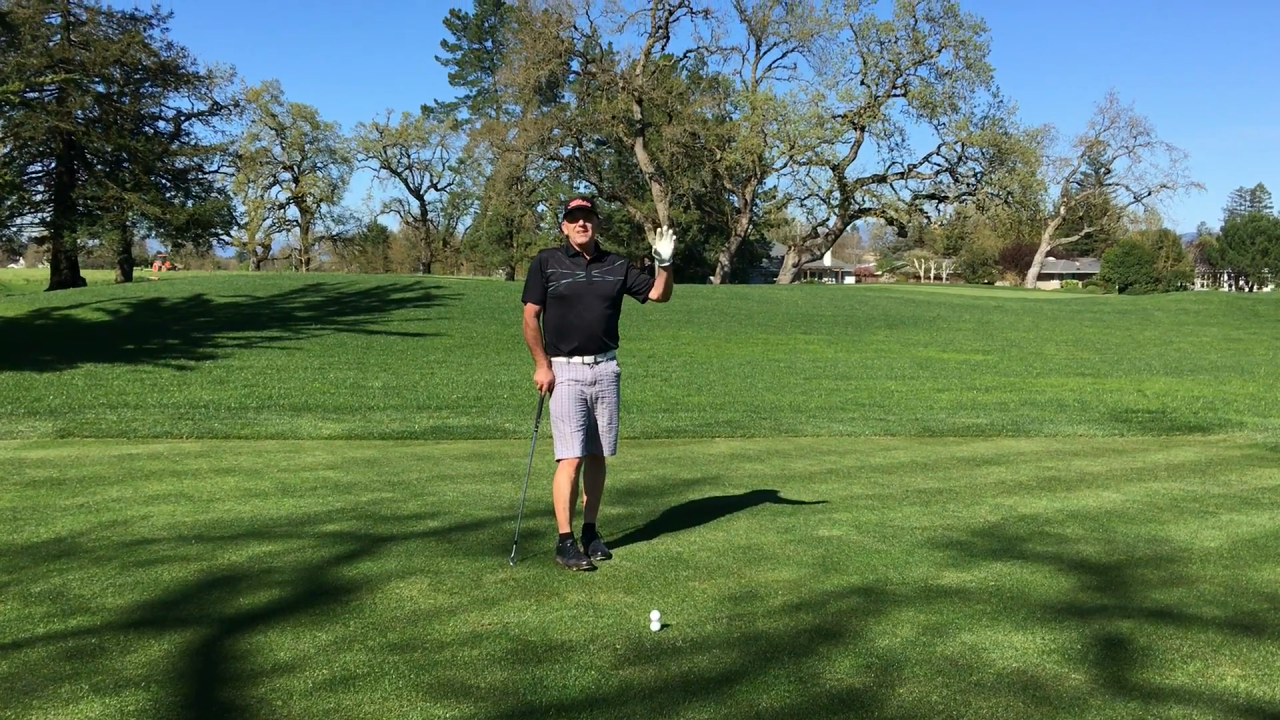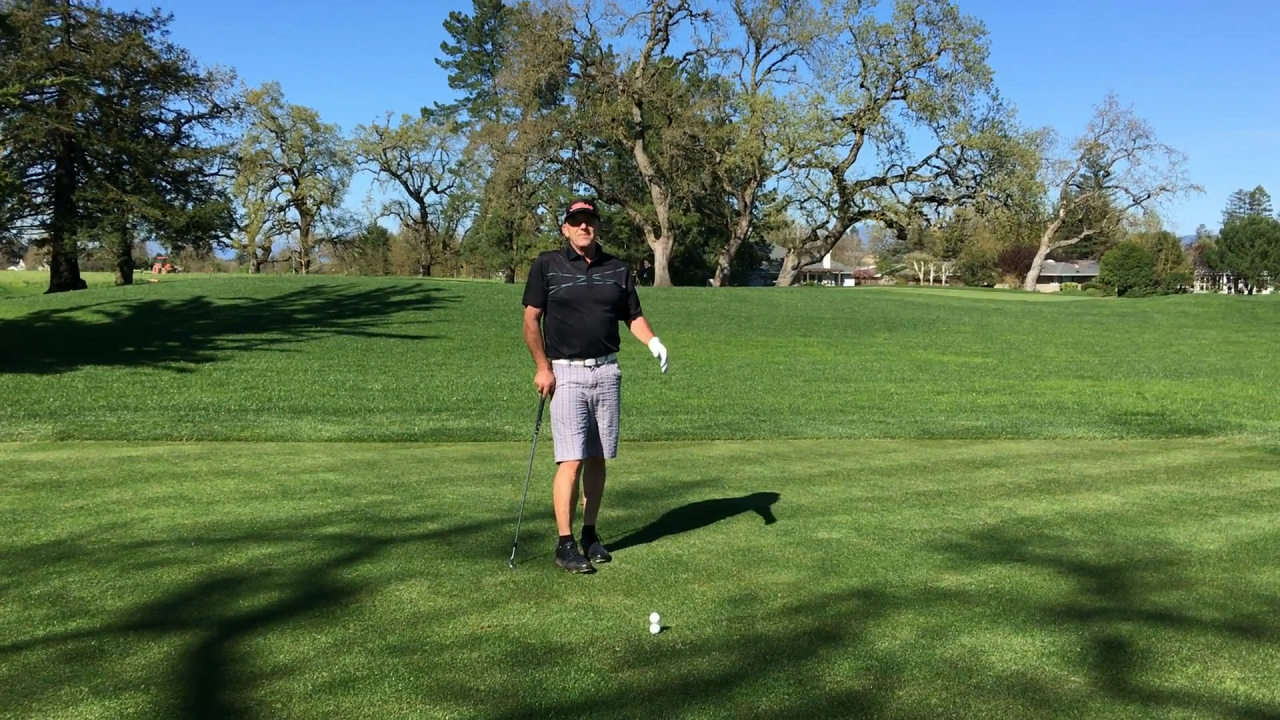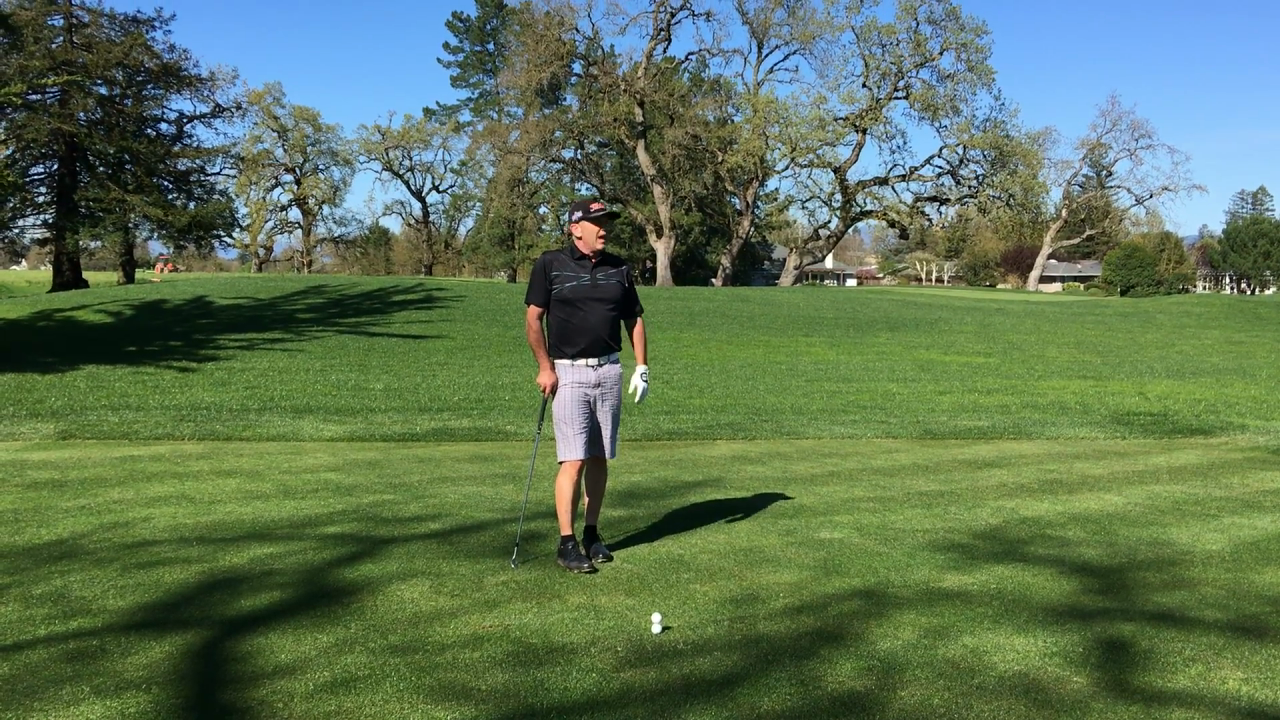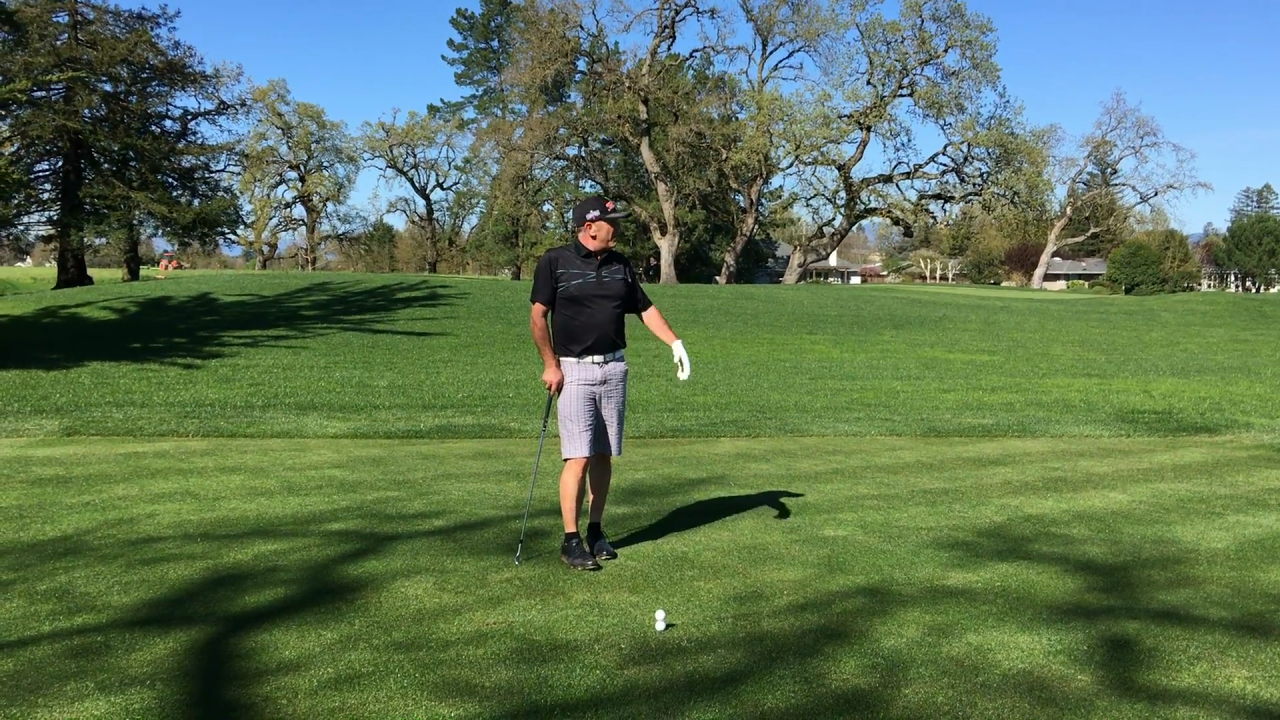
dt=0.3s
person 1, frame 1
left shoulder: (616, 265)
right shoulder: (546, 261)
left elbow: (659, 294)
right elbow: (530, 316)
left wrist: (664, 262)
right wrist: (542, 364)
left hip: (606, 368)
right hip: (565, 370)
left knee: (598, 455)
right knee: (571, 457)
left ankle: (590, 531)
right ankle: (565, 540)
person 1, frame 2
left shoulder: (619, 269)
right shoulder: (547, 264)
left elbow: (634, 318)
right elbow: (532, 318)
left wrist: (654, 342)
right wrist: (542, 367)
left hip: (607, 372)
right hip: (567, 373)
left knee: (599, 459)
right knee: (572, 460)
left ankle: (590, 533)
right ankle: (565, 544)
person 1, frame 3
left shoulder: (619, 268)
right shoulder: (550, 263)
left elbow: (634, 319)
right elbow: (533, 318)
left wrist: (641, 367)
right wrist: (545, 367)
left hip: (609, 371)
right hip: (568, 372)
left knee: (599, 458)
right knee: (573, 460)
left ankle: (591, 534)
right ankle: (566, 542)
person 1, frame 4
left shoulder: (620, 265)
right shoulder: (555, 261)
left elbow: (645, 308)
right elbow: (538, 315)
left wrist: (675, 343)
right wrist: (550, 365)
left hip: (613, 368)
right hip: (573, 370)
left knee: (603, 456)
right knee: (577, 458)
left ankle: (595, 531)
right ankle: (570, 539)
